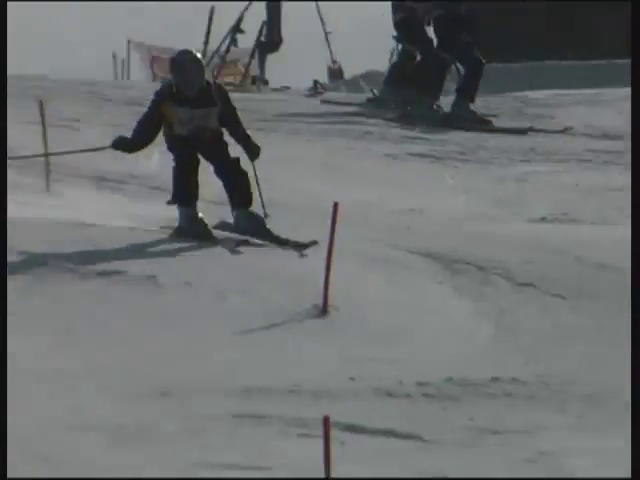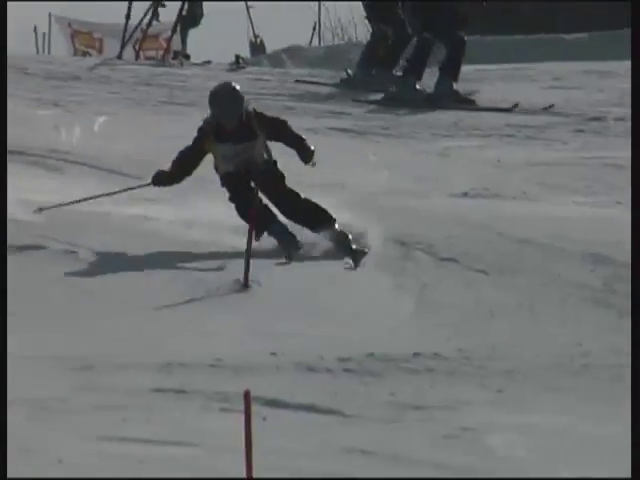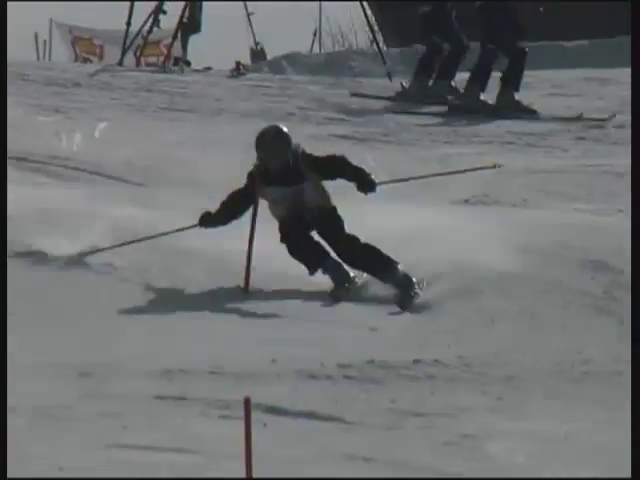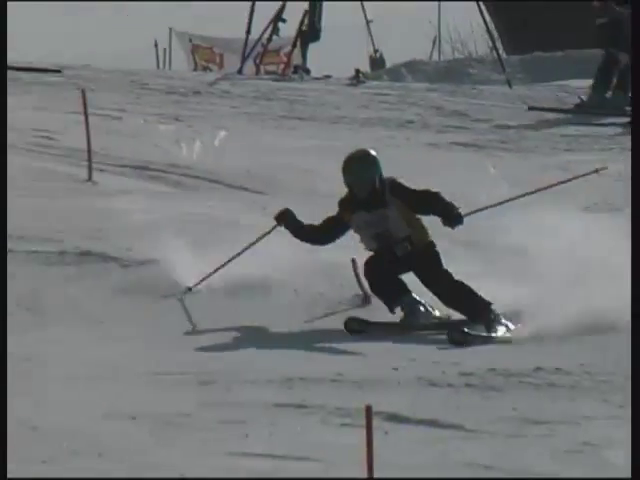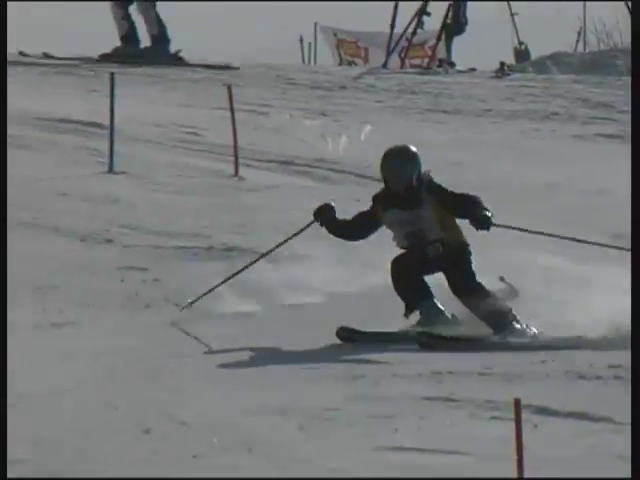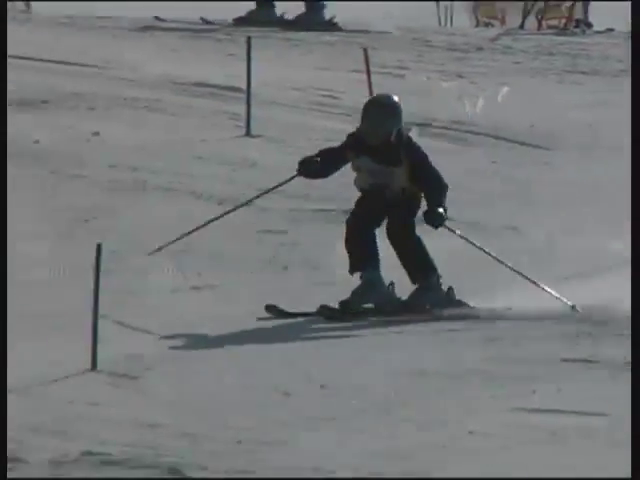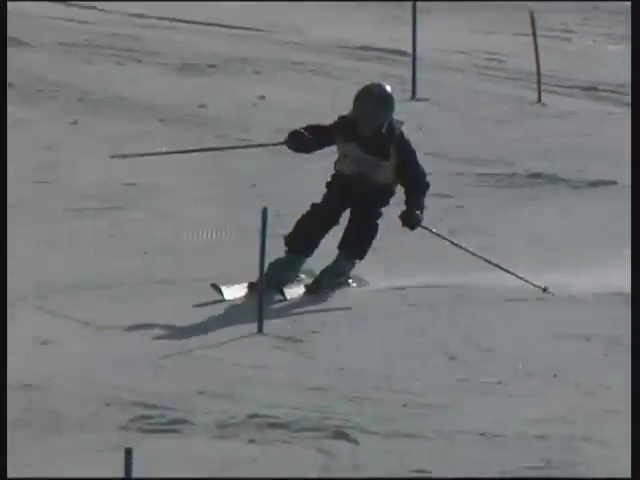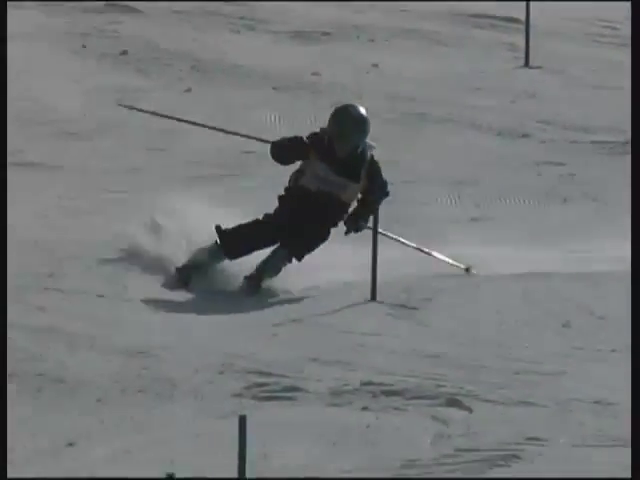
dt=0.2s
person 1, frame 1
left shoulder: (214, 92)
right shoulder: (166, 97)
left elbow: (230, 119)
right elbow: (149, 123)
left wrist: (248, 143)
right wrist: (131, 143)
left hip: (208, 135)
right hip: (179, 138)
left knee: (228, 168)
right knee: (186, 164)
left ankle: (244, 217)
right ankle: (189, 218)
person 1, frame 2
left shoulder: (255, 122)
right shoulder: (208, 134)
left elbow: (280, 129)
right elbow: (188, 160)
left wrist: (302, 147)
right wrist: (168, 176)
left hip: (261, 167)
right hip: (232, 175)
left knee: (288, 200)
right knee: (244, 199)
left ankle: (335, 233)
right ankle: (284, 236)
person 1, frame 3
left shoulder: (306, 165)
right shoulder: (258, 180)
left elbow: (336, 165)
right elbow: (236, 203)
left wrist: (361, 178)
right wrist: (214, 217)
left hip: (320, 212)
right hip: (292, 219)
left knee: (346, 247)
right knee: (291, 236)
left ankle: (399, 278)
right ankle: (339, 274)
person 1, frame 4
left shoulder: (392, 192)
right shoulder: (349, 209)
left elbow: (426, 200)
right elbow: (324, 233)
left wrist: (448, 212)
right wrist: (294, 225)
left hip: (418, 248)
right hip: (390, 255)
left knee: (440, 283)
right knee: (373, 271)
left ankle: (491, 318)
right ankle: (417, 310)
person 1, frame 5
left shoulder: (430, 192)
right shoulder: (384, 202)
left elbow: (464, 203)
right elbow: (359, 229)
left wrist: (480, 214)
right wrist: (331, 222)
left hip: (450, 247)
right hip: (420, 251)
left knee: (464, 285)
right knee: (401, 270)
left ankle: (509, 324)
right ankle: (435, 318)
person 1, frame 6
left shoulder: (407, 150)
right shoulder: (357, 143)
left elbow: (433, 181)
right elbow: (329, 160)
left wrist: (436, 207)
right wrist: (312, 164)
left hip: (402, 198)
right hip: (372, 195)
left knee: (399, 231)
right knee: (357, 226)
left ankle: (430, 286)
right ankle: (374, 286)
person 1, frame 7
left shoulder: (396, 143)
right shoulder: (346, 128)
left elbow: (415, 178)
right elbow: (314, 136)
left wrist: (414, 207)
right wrist: (299, 138)
left hip: (377, 188)
right hip: (346, 180)
left knee: (364, 220)
right knee: (323, 215)
left ankle: (338, 269)
right ankle: (288, 266)
person 1, frame 8
left shoulder: (365, 164)
right shoulder: (316, 145)
left elbow: (378, 191)
right elbow: (280, 151)
left wrist: (362, 213)
right wrist: (290, 148)
left hip: (333, 206)
right hip: (303, 195)
left knee: (317, 230)
right knee: (273, 228)
left ankle: (266, 269)
right ankle: (204, 259)
